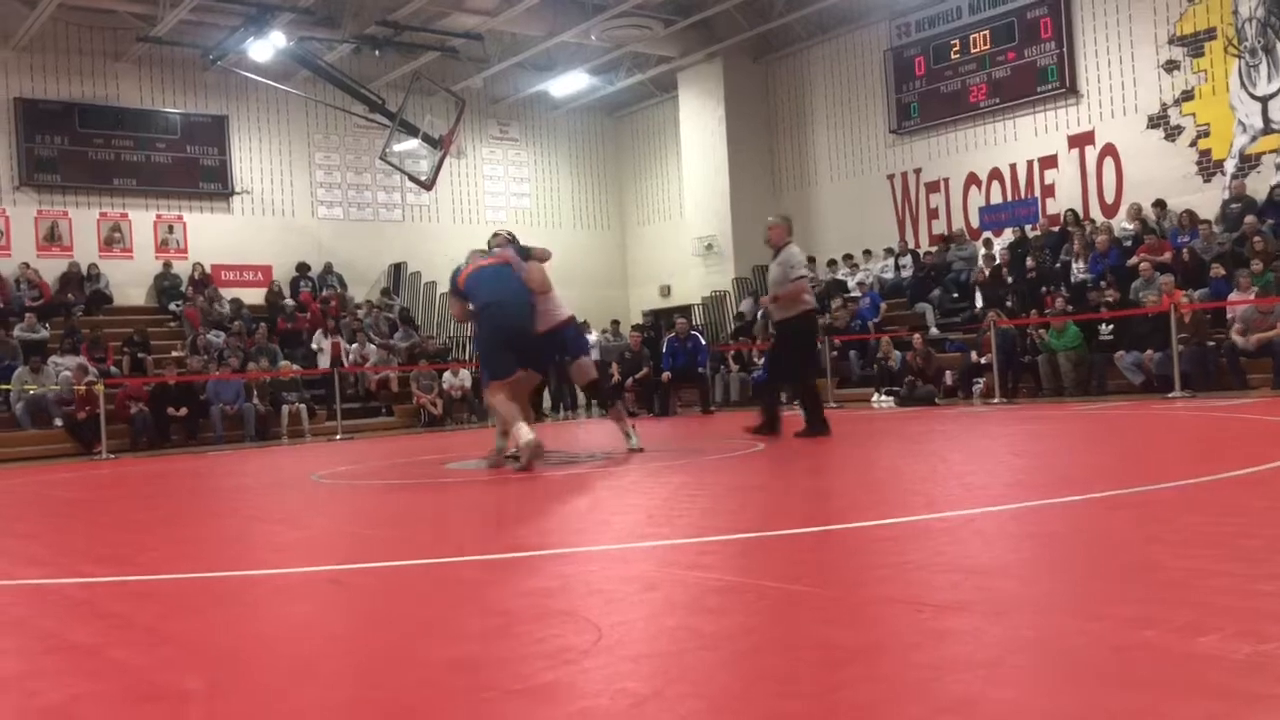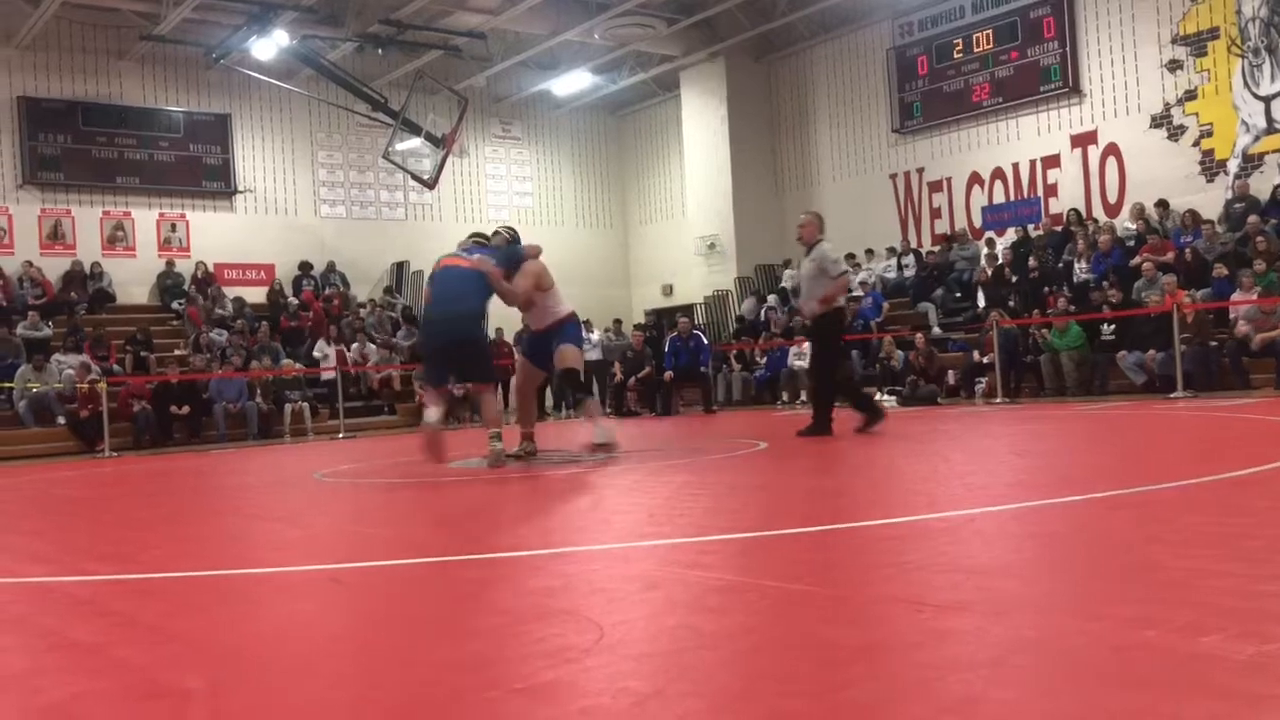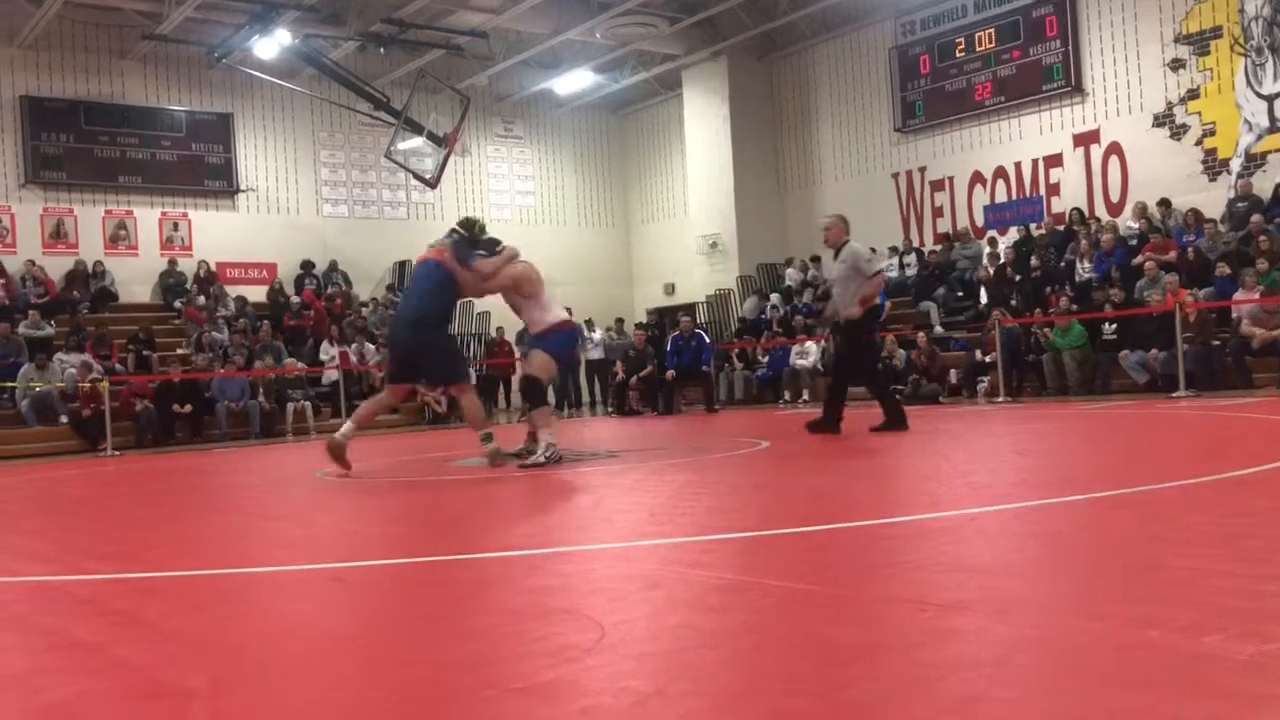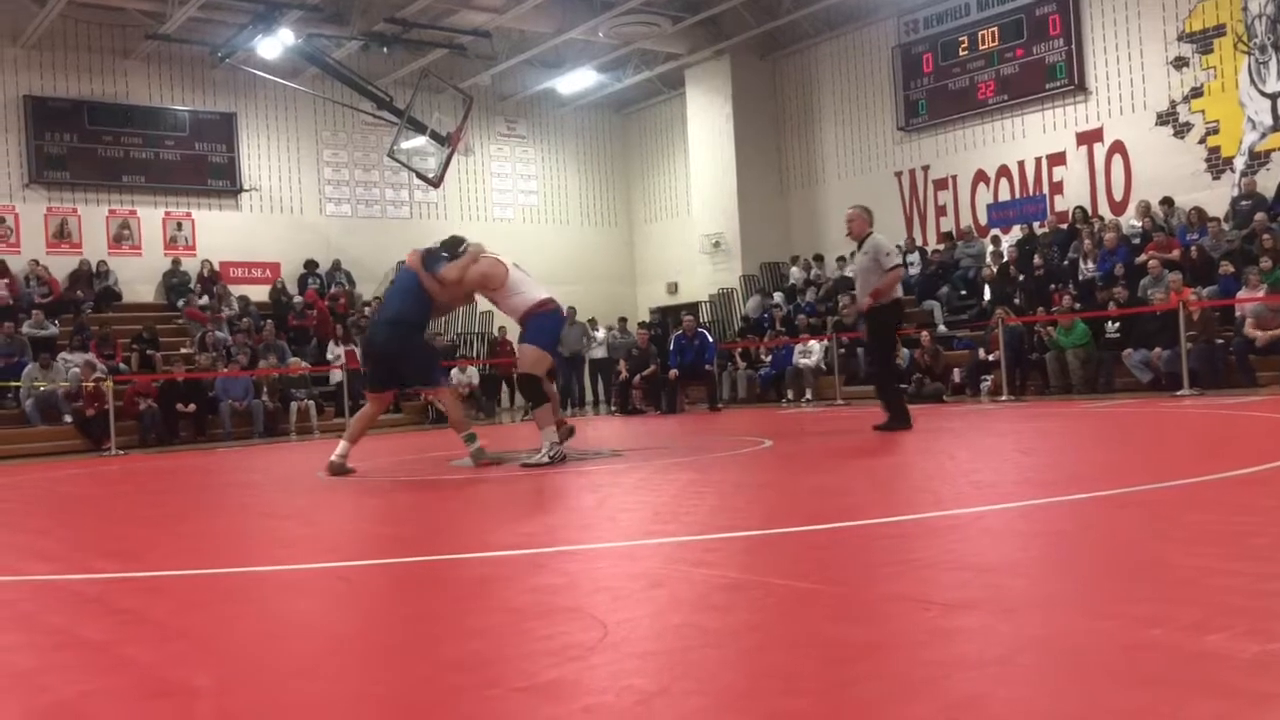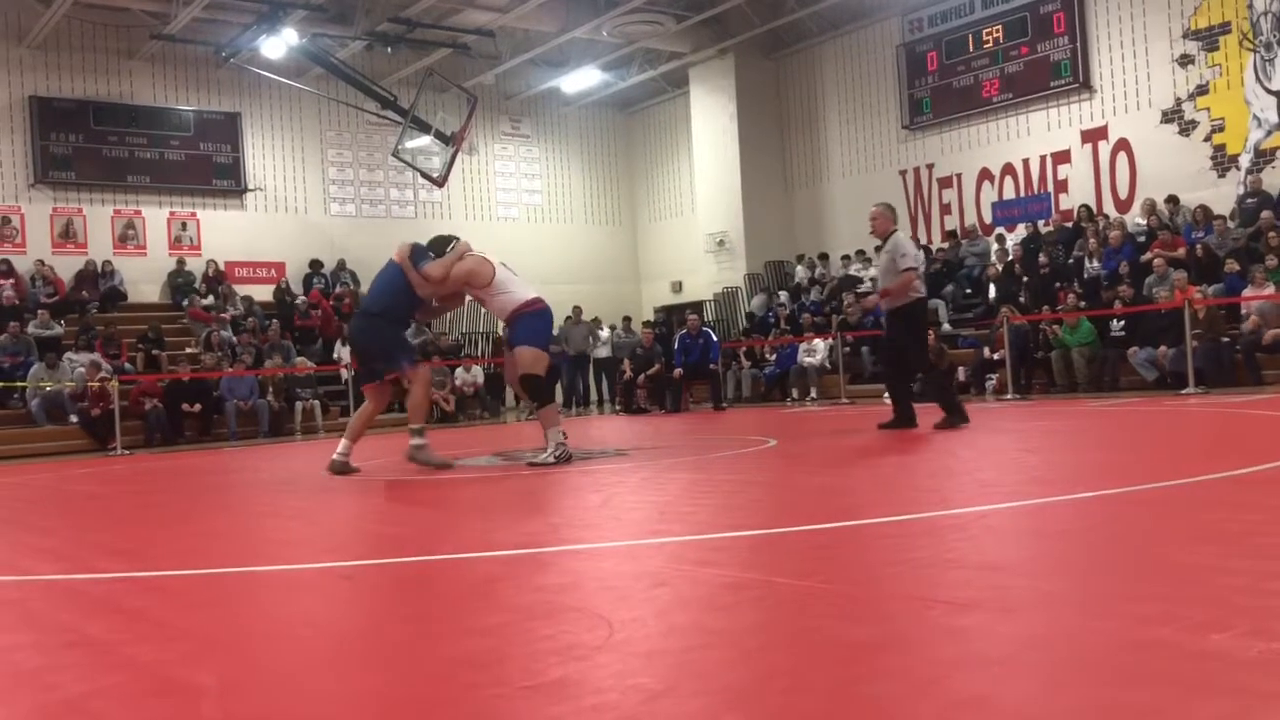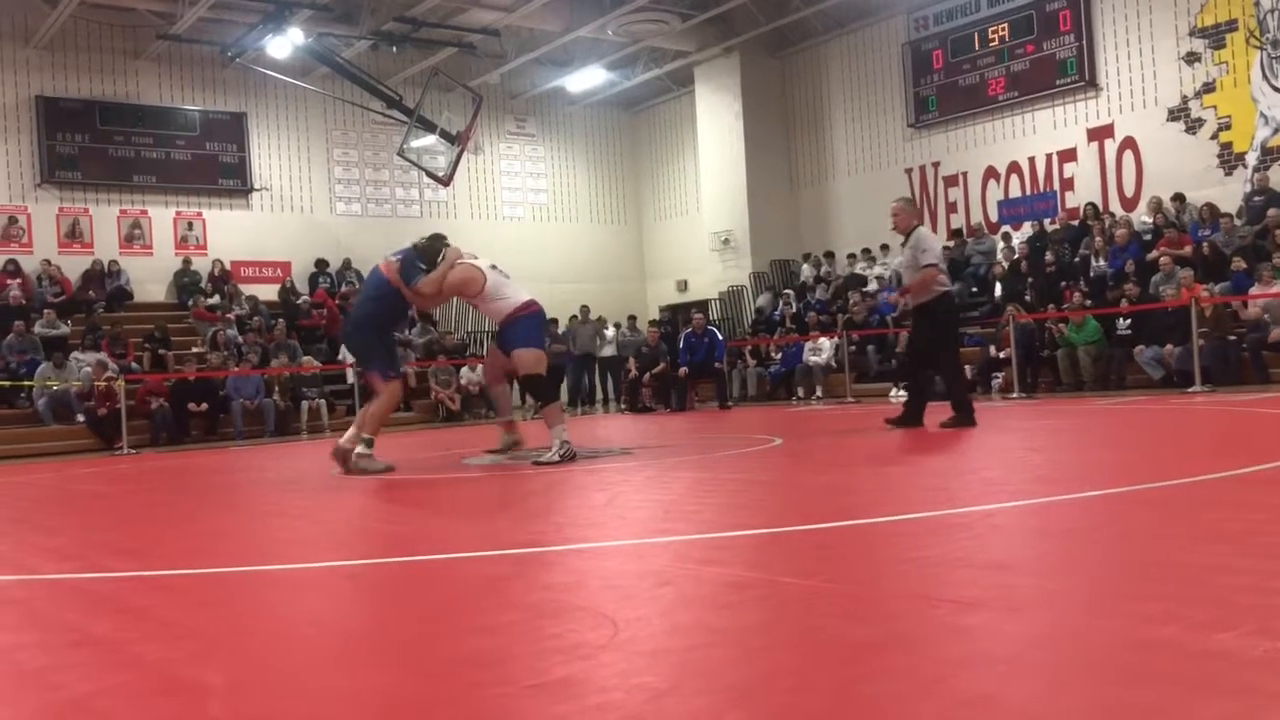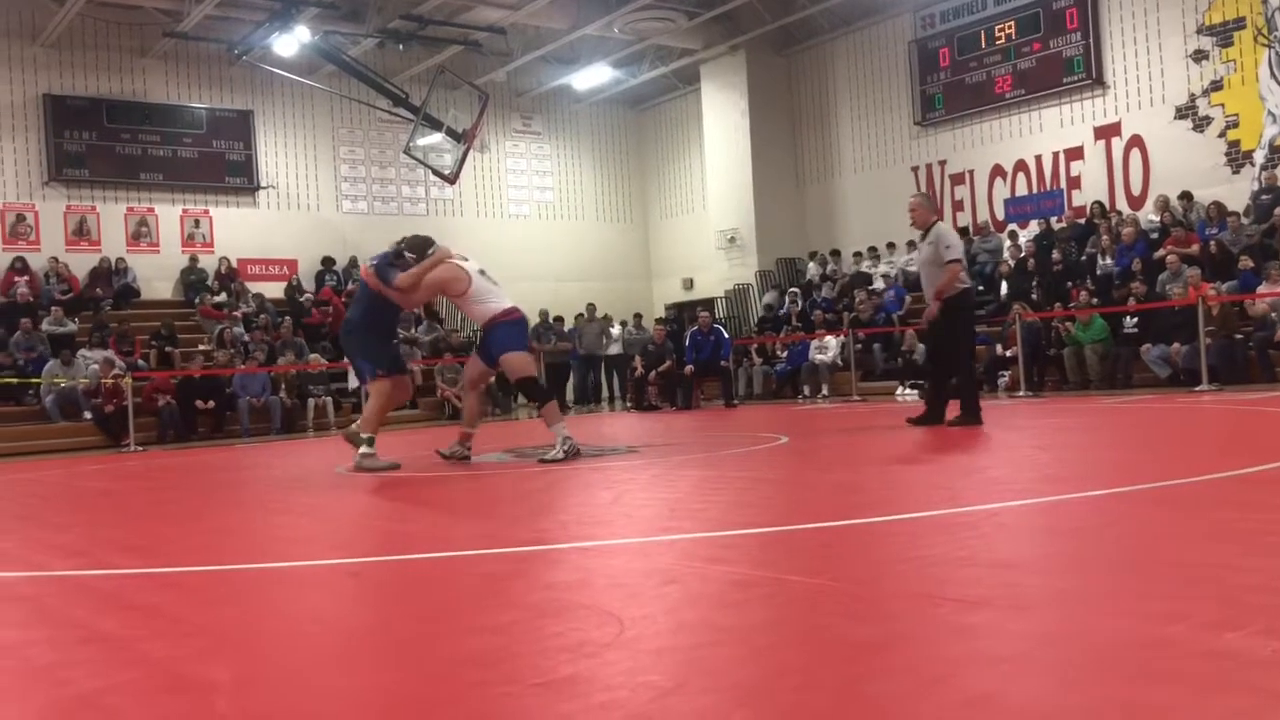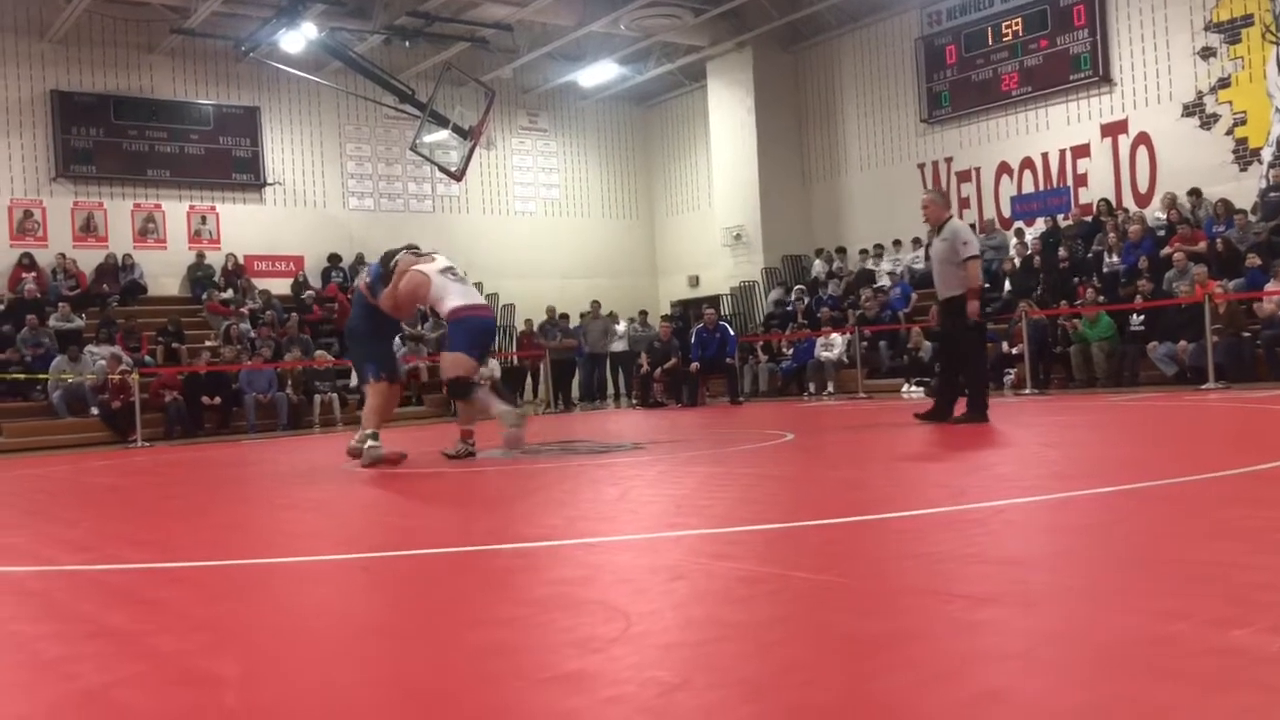
dt=0.2s
person 1, frame 1
left shoulder: (460, 272)
right shoulder: (509, 258)
left elbow: (458, 315)
left hip: (492, 321)
right hip: (523, 318)
left knee: (496, 391)
right knee: (518, 387)
left ankle: (527, 440)
right ankle: (503, 444)
person 1, frame 2
left shoulder: (442, 261)
right shoulder: (492, 255)
left elbow: (428, 298)
left hip: (433, 331)
right hip: (467, 329)
left knee: (436, 389)
right knee: (485, 389)
left ankle: (433, 420)
right ankle: (496, 449)
person 1, frame 3
left shoulder: (434, 251)
right shoulder: (460, 246)
right elbow: (485, 271)
right wrist: (508, 255)
left hip: (401, 329)
right hip: (428, 331)
left knee: (392, 394)
right knee: (464, 389)
left ankle: (341, 438)
right ankle: (492, 448)
person 1, frame 4
left shoulder: (421, 263)
right shoulder: (432, 257)
left elbow: (436, 308)
left wrist: (462, 298)
left hip: (376, 336)
right hip: (400, 335)
left knee: (376, 404)
right knee: (445, 392)
left ankle: (338, 458)
right ankle: (477, 451)
person 1, frame 5
left shoulder: (412, 258)
right shoulder: (419, 252)
left elbow: (425, 312)
right elbow: (436, 275)
left wrist: (450, 302)
right wrist: (459, 252)
left hip: (367, 327)
right hip: (376, 325)
left knee: (377, 400)
right knee: (420, 375)
left ankle: (340, 457)
right ankle: (418, 446)
person 1, frame 6
left shoulder: (409, 259)
right shoulder: (409, 262)
right elbow: (428, 289)
left hip: (374, 331)
right hip: (365, 331)
left knee: (385, 394)
right knee: (392, 390)
left ankle: (345, 445)
right ankle: (362, 455)
person 1, frame 7
left shoulder: (400, 263)
right shoulder: (383, 265)
right elbow: (403, 284)
right wrist: (433, 261)
left hip: (382, 334)
right hip: (360, 333)
left knee: (402, 391)
right knee: (382, 389)
left ankle: (357, 430)
right ankle: (366, 455)
person 1, frame 8
right shoulder: (376, 276)
left elbow: (405, 310)
right elbow: (390, 307)
right wrist: (398, 278)
left hip: (382, 338)
right hip: (362, 337)
left knee: (391, 395)
right knee: (378, 388)
left ankle: (358, 442)
right ankle: (372, 447)
person 2, frame 1
left shoulder: (791, 254)
right shoulder: (778, 257)
left elbow: (800, 286)
left wrist: (771, 299)
right wrist: (769, 305)
left hip: (800, 321)
right hip: (787, 322)
left knee: (800, 374)
right knee: (775, 373)
left ankle: (817, 423)
right ankle: (769, 423)
person 2, frame 2
left shoulder: (824, 252)
right shoulder: (809, 256)
left elbow: (844, 280)
left wrist: (820, 303)
right wrist: (802, 307)
left hip: (828, 318)
right hip: (820, 320)
left knee: (821, 371)
right knee: (831, 372)
left ankle: (820, 423)
right ankle: (870, 411)
person 2, frame 3
left shoulder: (856, 252)
right shoulder: (835, 260)
left elbow: (880, 278)
left wrist: (861, 305)
right wrist: (830, 313)
left hip: (862, 317)
right hip: (850, 320)
left knee: (842, 368)
right knee: (868, 370)
left ankle: (831, 419)
right ankle: (895, 417)
person 2, frame 4
left shoulder: (879, 243)
right shoulder: (862, 249)
left elbow: (896, 273)
left wrist: (872, 297)
right wrist: (862, 303)
left hip: (886, 310)
right hip: (875, 312)
left knee: (881, 364)
right knee: (881, 365)
left ankle: (897, 413)
right ankle: (898, 415)
person 2, frame 5
left shoulder: (900, 242)
right shoulder: (888, 246)
left elbow: (909, 277)
left wrist: (880, 295)
right wrist: (882, 299)
left hip: (910, 310)
right hip: (897, 312)
left knee: (921, 363)
right knee: (893, 366)
left ankle: (954, 412)
right ankle: (903, 415)
person 2, frame 6
left shoulder: (923, 237)
right shoulder: (910, 241)
left elbow: (930, 273)
left wrist: (901, 293)
right wrist: (906, 296)
left hip: (937, 306)
right hip: (923, 308)
left knee: (947, 361)
right knee: (915, 361)
left ankle: (964, 413)
right ankle: (913, 413)
person 2, frame 7
left shoulder: (943, 232)
right shoulder: (927, 238)
left elbow: (955, 268)
left wrist: (937, 300)
right wrist: (932, 304)
left hip: (955, 304)
right hip: (941, 307)
left knee: (961, 359)
right knee: (937, 360)
left ankle: (971, 412)
right ankle: (934, 412)
person 2, frame 8
left shoulder: (958, 229)
right shoulder: (939, 235)
left elbow: (973, 263)
left wrist: (973, 298)
right wrist: (938, 304)
left hip: (964, 302)
right hip: (950, 303)
left knee: (971, 356)
right knee: (948, 357)
left ankle: (977, 409)
right ankle: (942, 408)
person 3, frame 1
left shoulder: (532, 269)
left wrist: (513, 260)
left hip: (564, 330)
right hip: (538, 335)
left knee: (593, 387)
left ankle: (628, 431)
person 3, frame 2
left shoulder: (531, 267)
left elbow: (514, 297)
left wrist: (493, 274)
left hip: (565, 326)
right hip: (539, 332)
left knee: (568, 377)
right knee: (522, 387)
left ankle: (601, 430)
right ankle: (527, 442)
person 3, frame 3
left shoulder: (516, 271)
right shoulder: (507, 271)
left elbow: (475, 287)
right elbow: (476, 288)
left hip: (560, 334)
right hip: (543, 333)
left knee: (531, 386)
right knee: (531, 385)
left ankle: (549, 448)
right ankle: (533, 440)
person 3, frame 4
left shoulder: (480, 268)
right shoulder: (482, 262)
left wrist: (417, 267)
left hip: (543, 317)
right hip: (544, 315)
left knee: (528, 381)
right knee: (538, 379)
left ankle: (553, 447)
right ankle: (560, 426)
person 3, frame 5
left shoulder: (466, 266)
right shoulder: (473, 262)
left elbow: (428, 291)
right elbow: (454, 298)
left wrist: (405, 263)
left hip: (531, 316)
right hip: (524, 318)
left knee: (530, 381)
right knee: (515, 380)
left ankle: (559, 447)
right ankle: (555, 434)
person 3, frame 6
left shoulder: (458, 275)
right shoulder: (463, 264)
left elbow: (426, 302)
left wrist: (395, 278)
left hip: (526, 318)
right hip: (514, 321)
left knee: (533, 381)
right knee: (492, 376)
left ankle: (563, 445)
right ankle: (510, 434)
person 3, frame 7
left shoulder: (442, 273)
right shoulder: (455, 261)
left elbow: (409, 301)
left wrist: (375, 282)
left hip: (507, 324)
right hip: (498, 325)
left knee: (525, 383)
right knee: (471, 383)
left ankle: (564, 441)
right ankle: (463, 445)
person 3, frame 8
left shoulder: (410, 279)
right shoulder: (437, 258)
left elbow: (398, 312)
left hip: (465, 321)
right hip: (486, 318)
left knee: (456, 384)
right knee: (458, 382)
left ankle: (507, 415)
right ankle: (466, 442)
